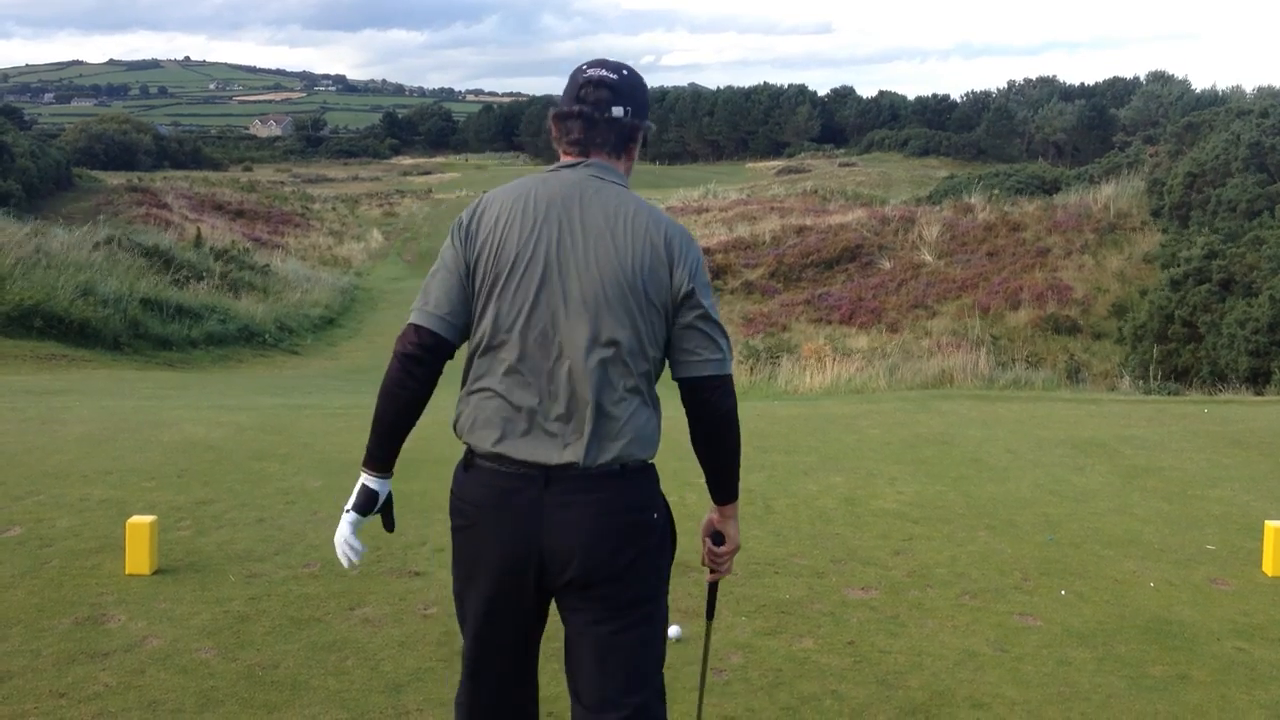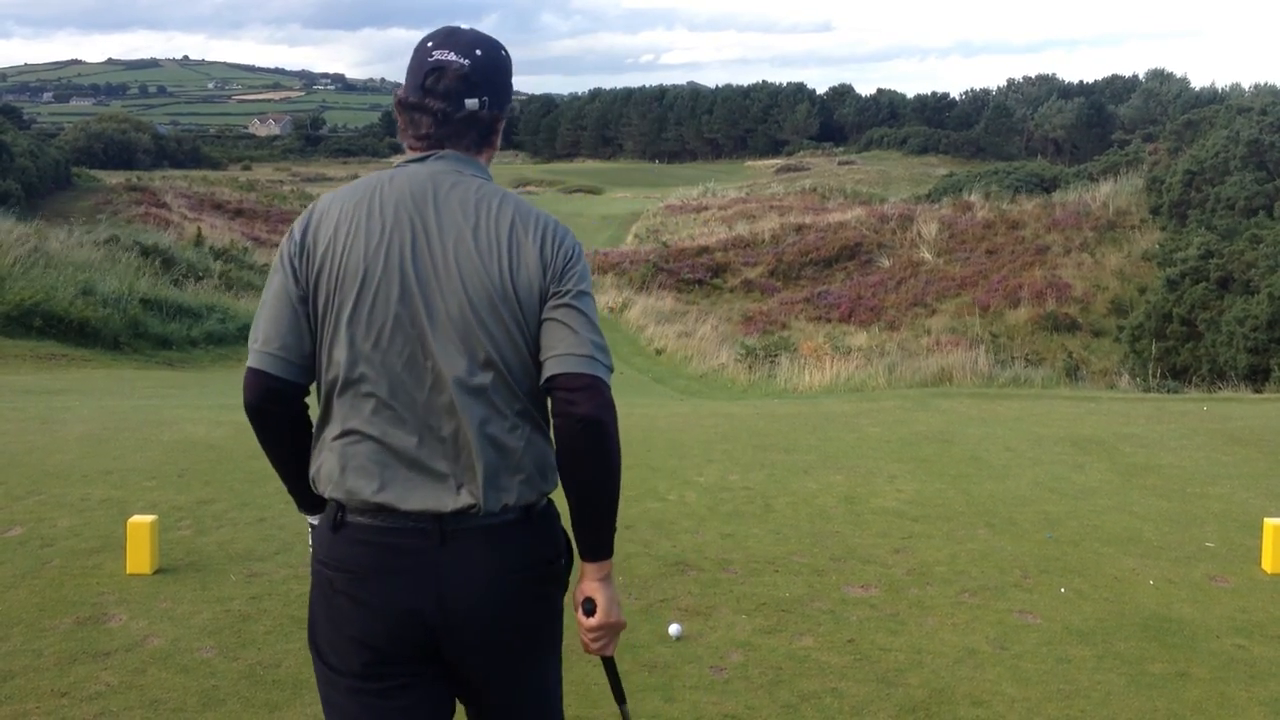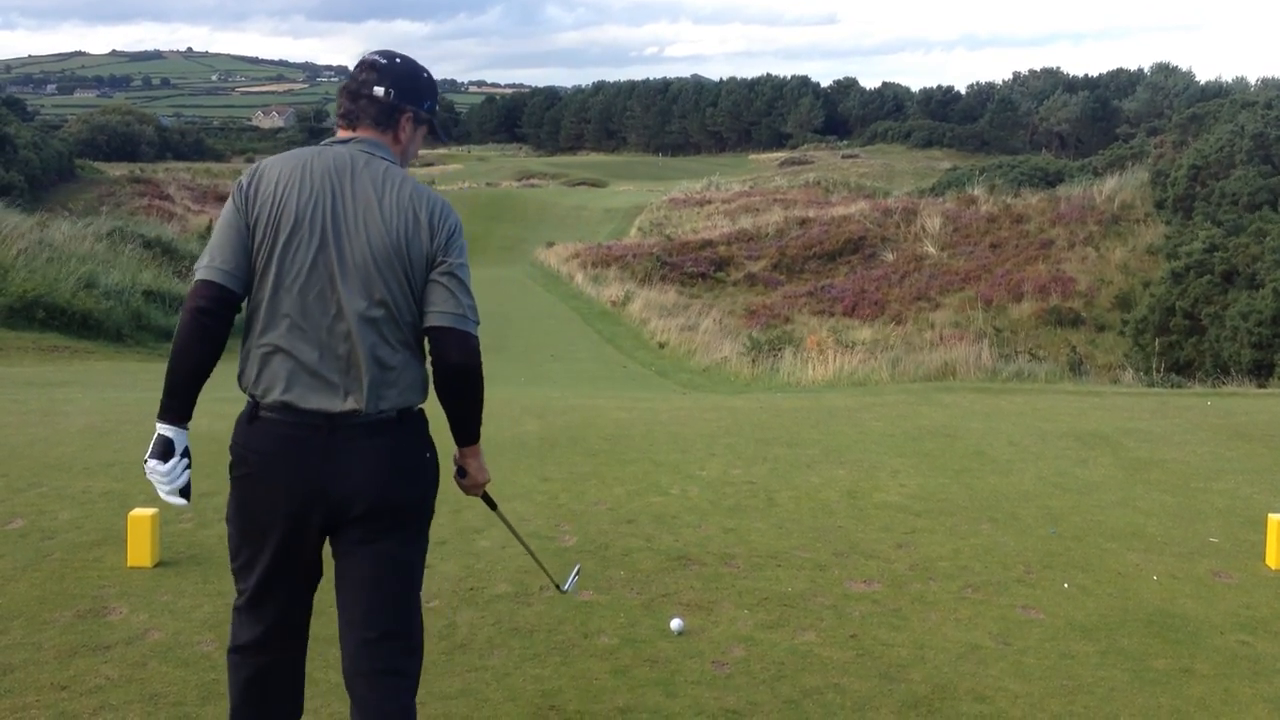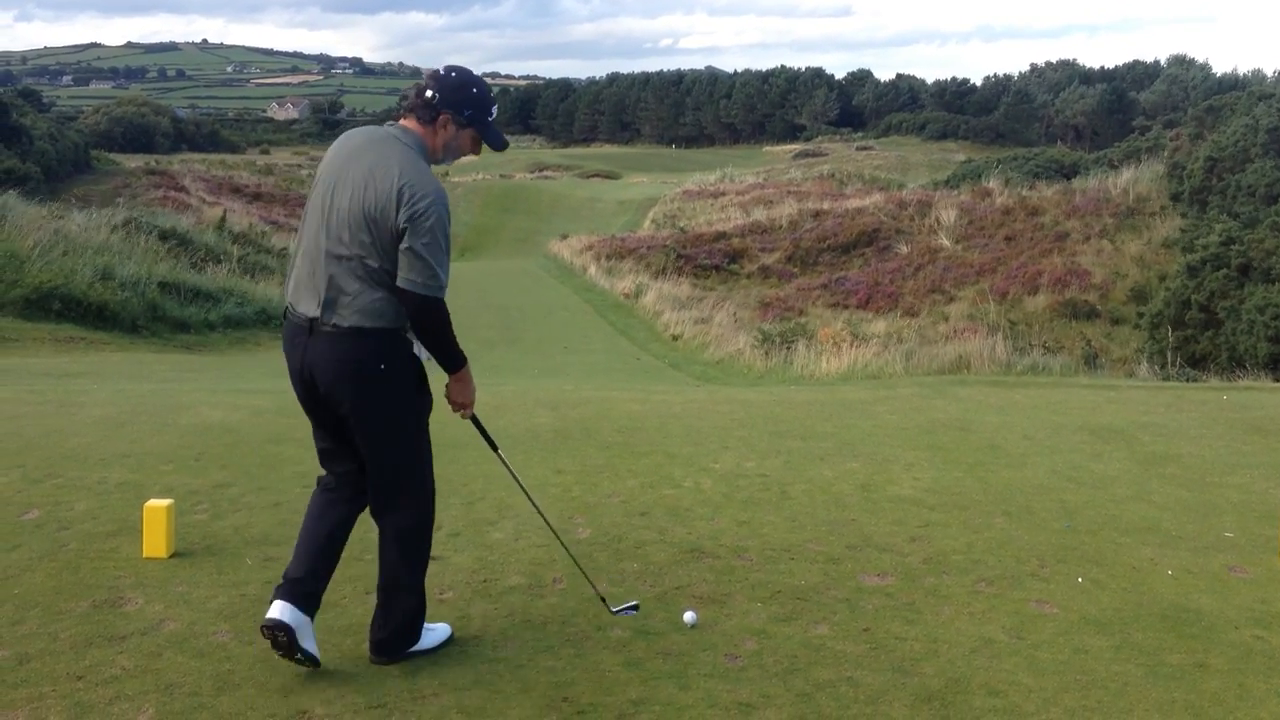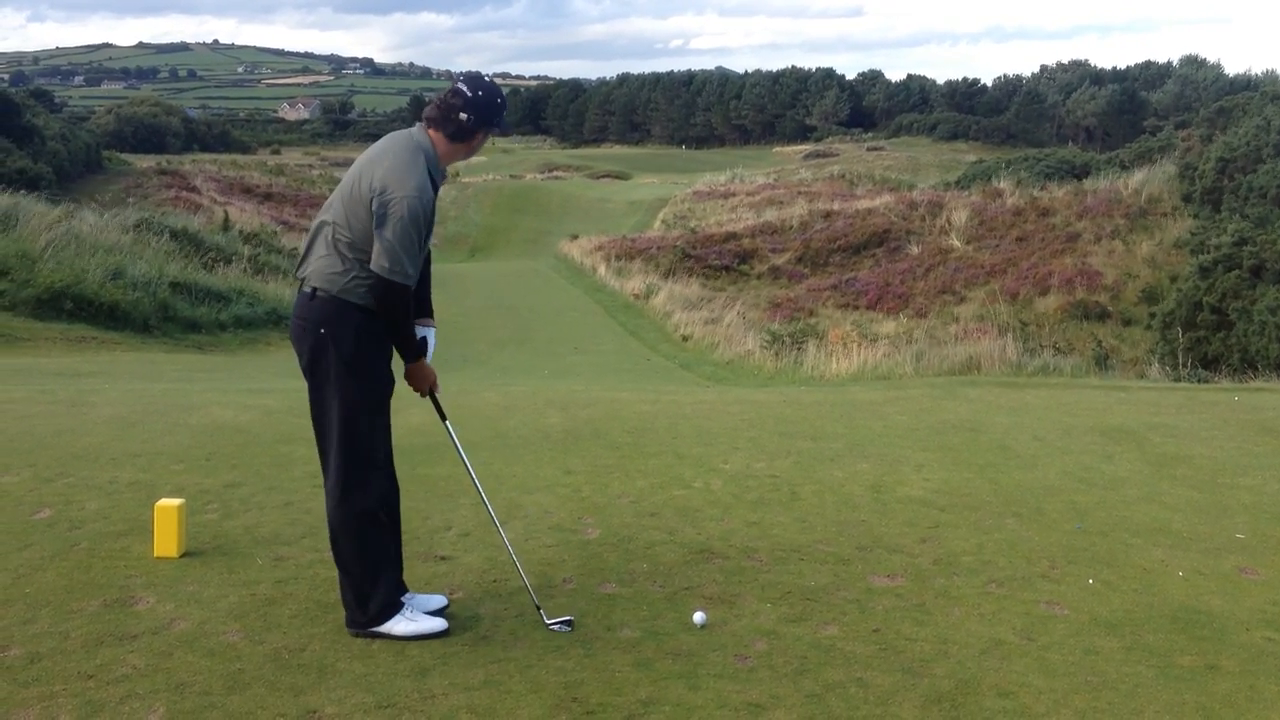
dt=1s
person 1, frame 1
left shoulder: (487, 213)
right shoulder: (668, 241)
left elbow: (416, 354)
right elbow: (710, 393)
left wrist: (375, 475)
right wrist: (725, 504)
left hip: (491, 496)
right hip: (611, 508)
person 1, frame 2
left shoulder: (324, 221)
right shoulder: (543, 238)
left elbow: (267, 393)
right elbow: (585, 412)
left wrist: (319, 506)
right wrist: (595, 565)
left hip: (365, 560)
right hip: (506, 556)
person 1, frame 3
left shoulder: (264, 180)
right shoulder: (430, 210)
left elbow: (207, 307)
right elbow: (455, 350)
left wrist: (172, 424)
right wrist: (469, 445)
left hip: (276, 443)
right hip: (384, 454)
left knee: (264, 628)
right knee: (384, 660)
person 1, frame 4
left shoulder: (349, 143)
right shoulder: (422, 191)
right elbow: (421, 300)
right wrist: (456, 370)
left hip: (304, 337)
right hip: (366, 353)
left knee: (344, 478)
right knee: (403, 494)
left ankle: (292, 602)
right ankle: (396, 634)
person 1, frame 5
left shoulder: (406, 146)
right shoulder: (411, 187)
right elbow: (390, 285)
left wrist: (424, 323)
right wrist: (414, 358)
left hip: (341, 317)
right hip: (338, 322)
left knee: (371, 463)
right knee: (356, 469)
left ankle: (384, 591)
right ankle: (373, 608)
